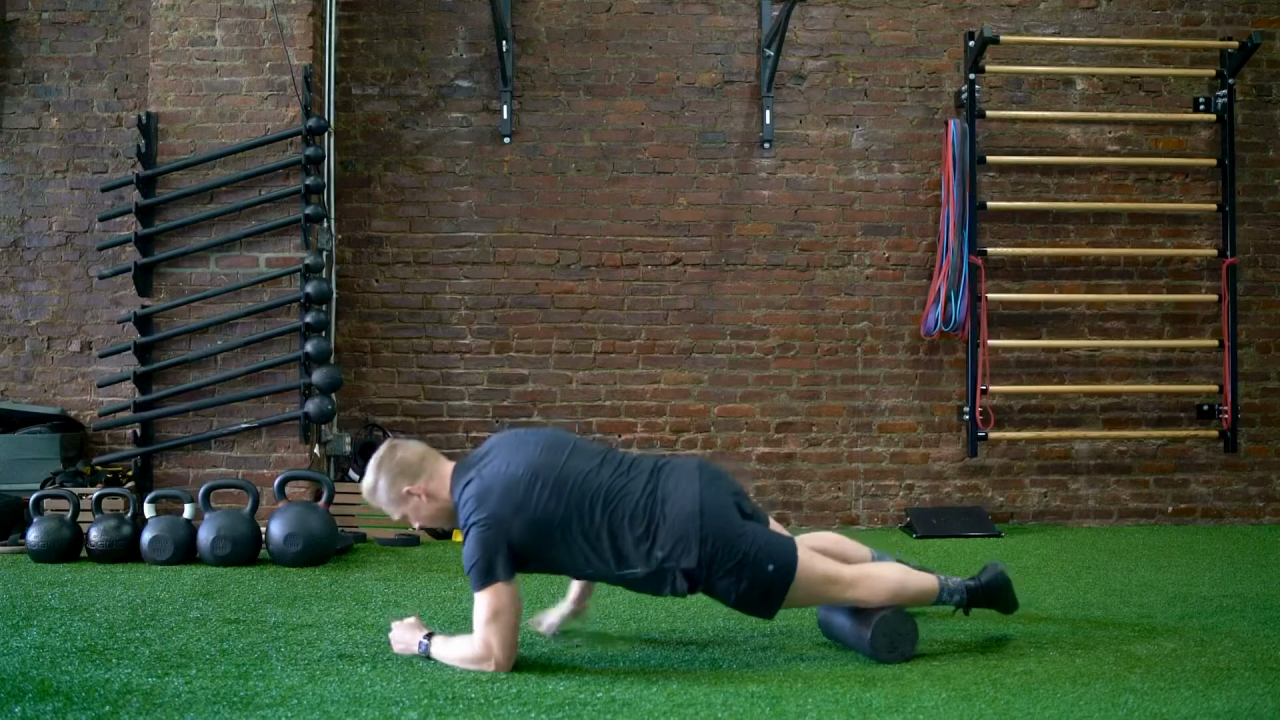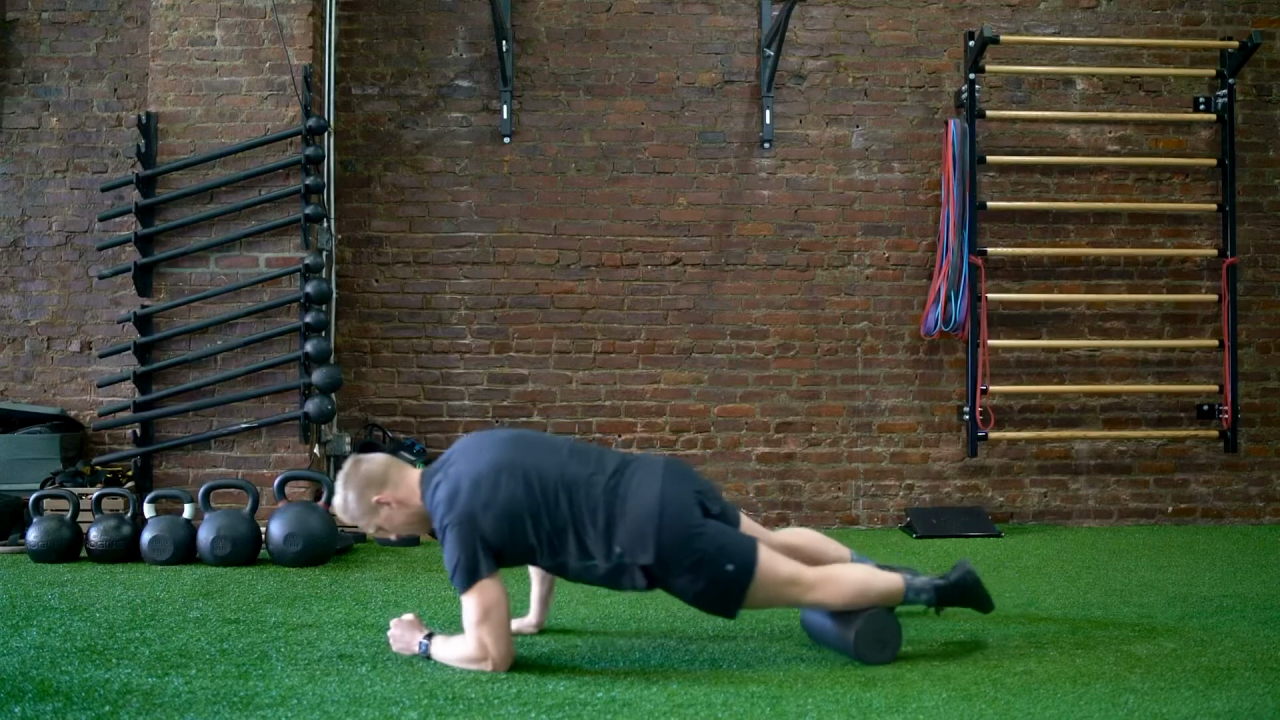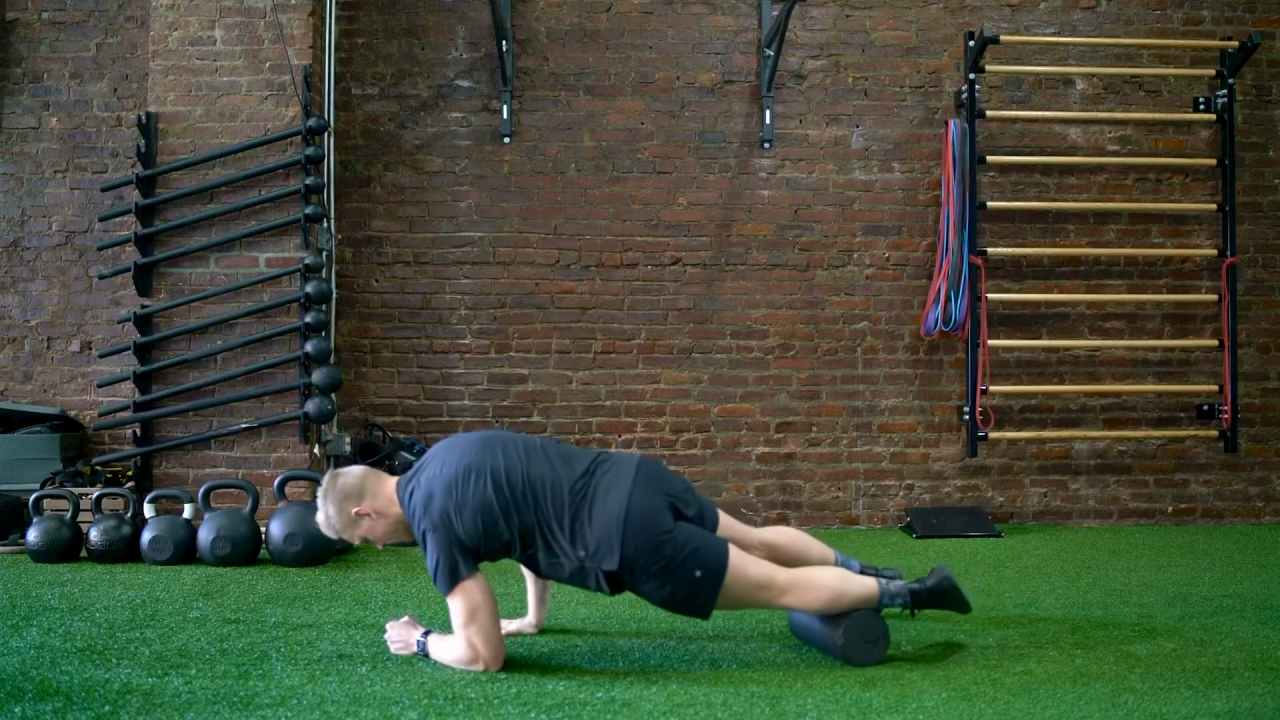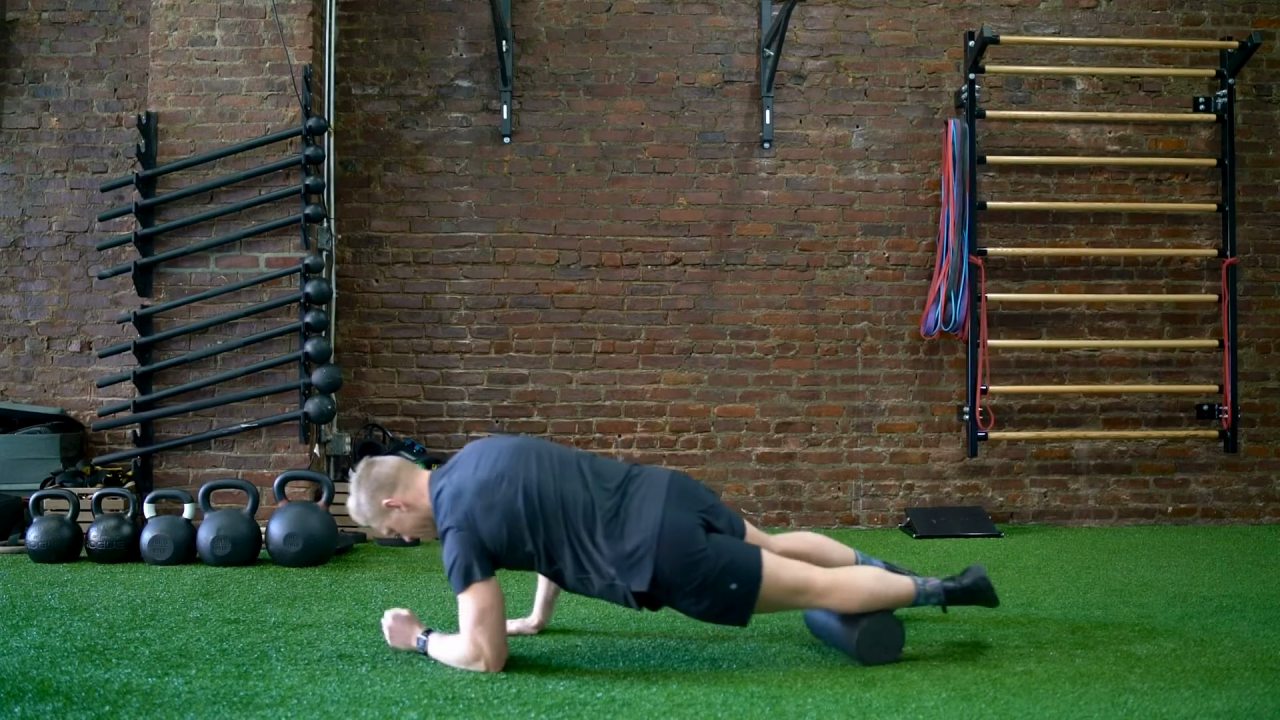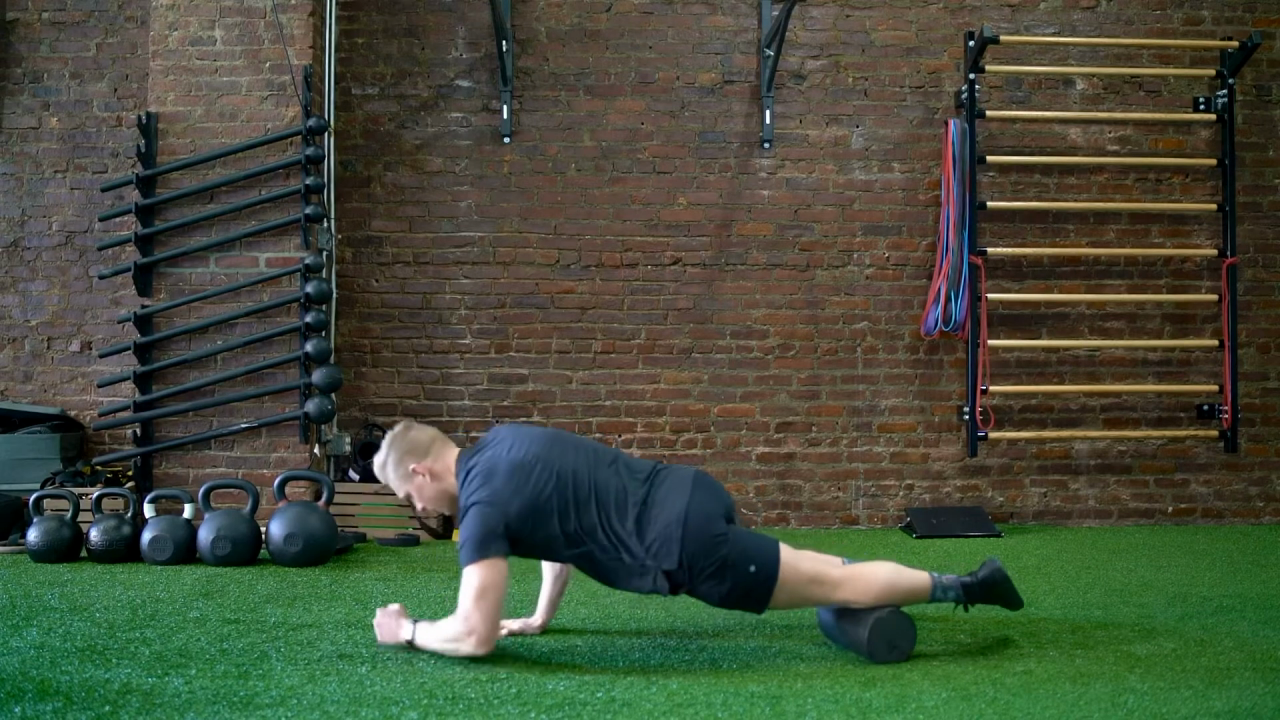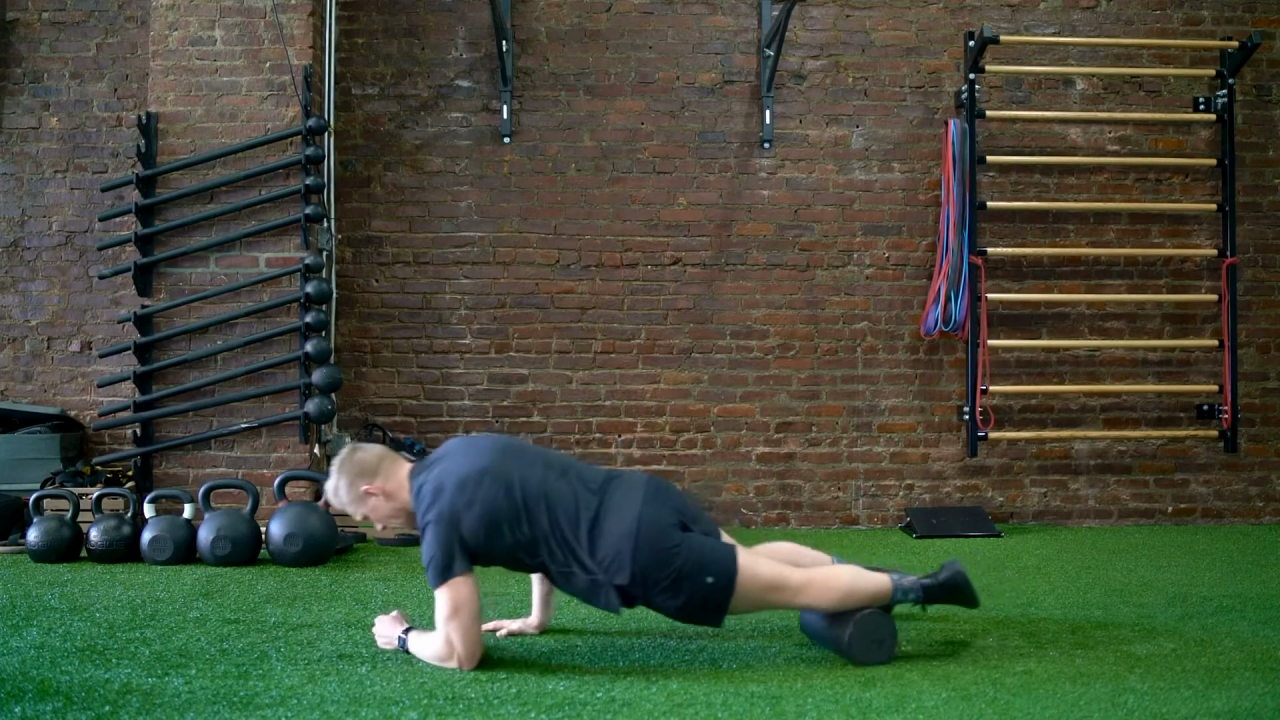
dt=0.4s
person 1, frame 1
left shoulder: (484, 518)
right shoulder: (503, 447)
left elbow: (493, 654)
left wrist: (422, 643)
right wrist: (572, 603)
left hip: (696, 539)
right hip: (694, 485)
left knee: (841, 585)
right knee: (801, 544)
left ankle: (966, 589)
right ankle: (889, 567)
person 1, frame 2
left shoulder: (458, 519)
right shoulder: (467, 454)
left elbow: (490, 654)
left wrist: (423, 644)
right wrist: (537, 614)
left hip: (659, 534)
right hip: (662, 482)
left knee: (804, 584)
right knee: (772, 540)
left ankle: (934, 589)
right ankle: (880, 571)
person 1, frame 3
left shoulder: (435, 523)
right shoulder: (445, 460)
left elbow: (484, 655)
left wrist: (420, 641)
right wrist: (535, 616)
left hip: (632, 535)
right hip: (638, 479)
left knee: (778, 588)
right knee: (756, 540)
left ankle: (908, 593)
right ankle: (859, 570)
person 1, frame 4
left shoulder: (459, 524)
right shoulder: (479, 456)
left elbow: (484, 656)
left wrist: (419, 638)
right wrist: (537, 617)
left hip: (664, 554)
right hip: (667, 493)
left knee: (811, 588)
right knee: (771, 545)
left ankle: (945, 588)
right ankle: (876, 566)
person 1, frame 5
left shoulder: (484, 501)
right shoulder: (502, 443)
left elbow: (474, 637)
left wrist: (406, 631)
right wrist: (539, 617)
left hip: (682, 541)
right hip: (686, 495)
left knee: (828, 587)
right knee: (782, 561)
left ankle: (963, 586)
right ankle: (859, 567)
person 1, frame 6
left shoulder: (440, 516)
right shoulder: (461, 452)
left elbow: (460, 653)
left wrist: (402, 635)
right wrist: (539, 617)
left hip: (640, 553)
right hip: (647, 498)
left knee: (791, 589)
right knee: (746, 555)
left ankle: (923, 586)
right ankle: (858, 573)
